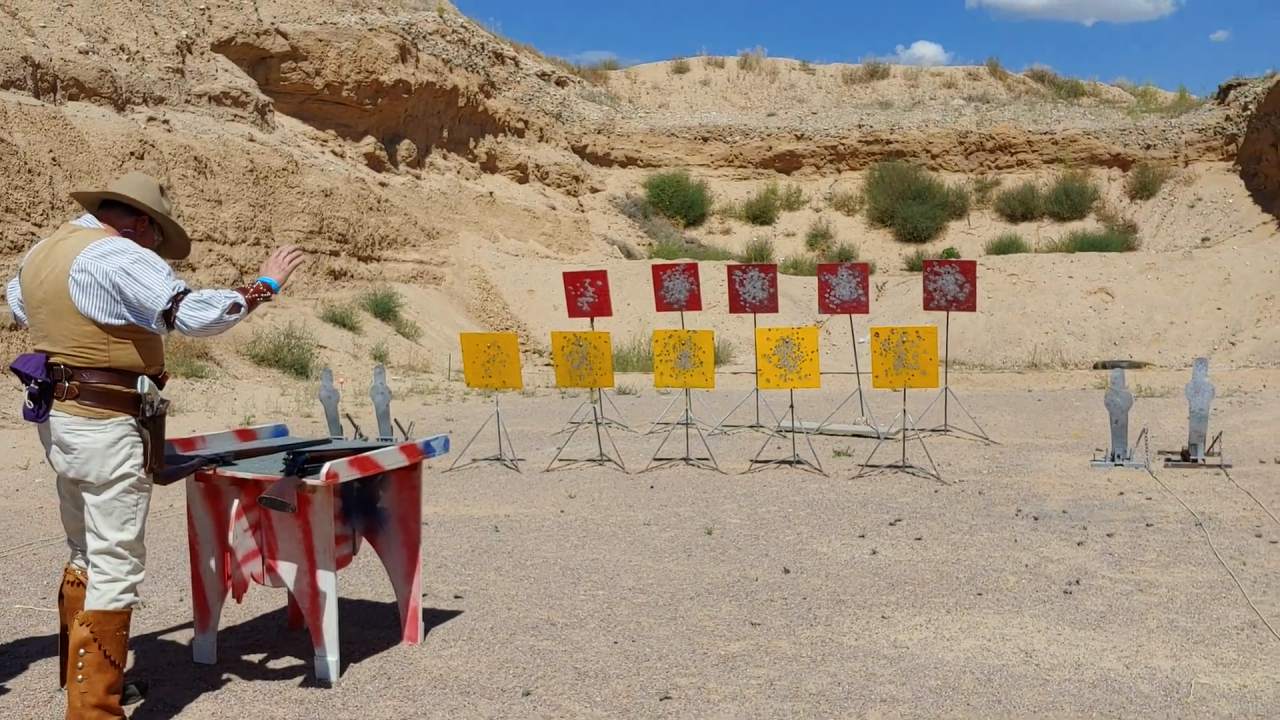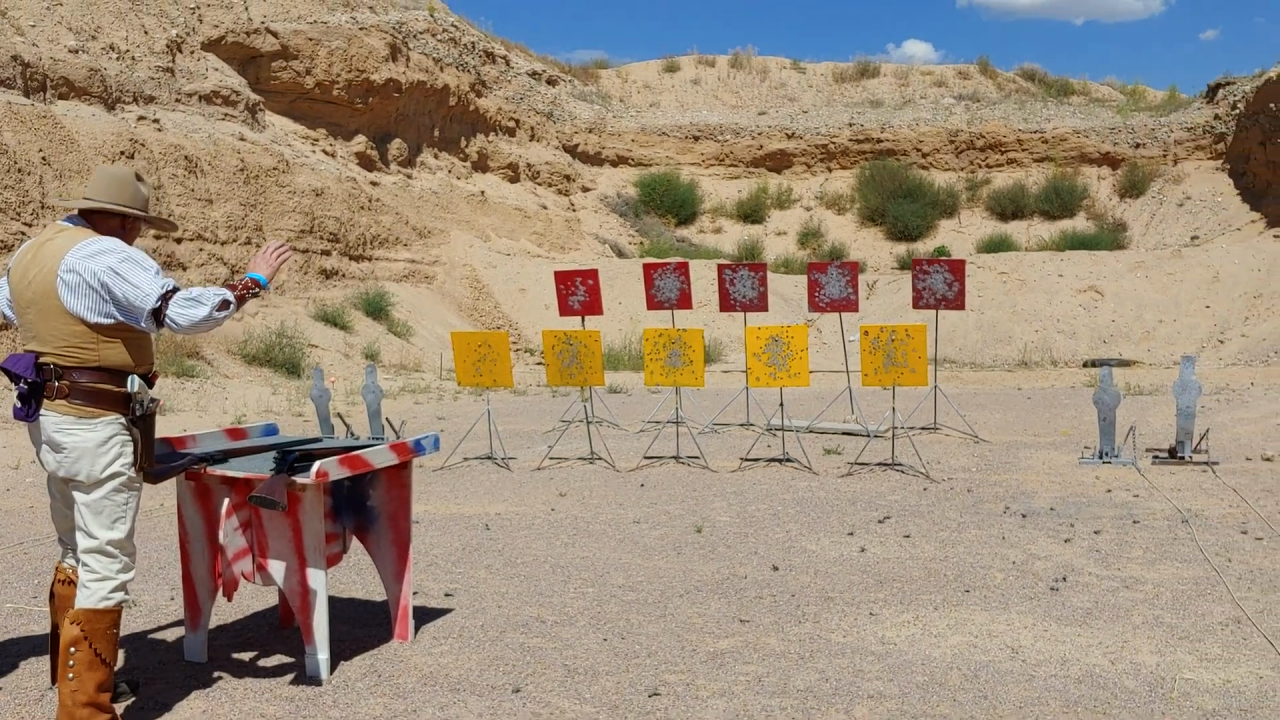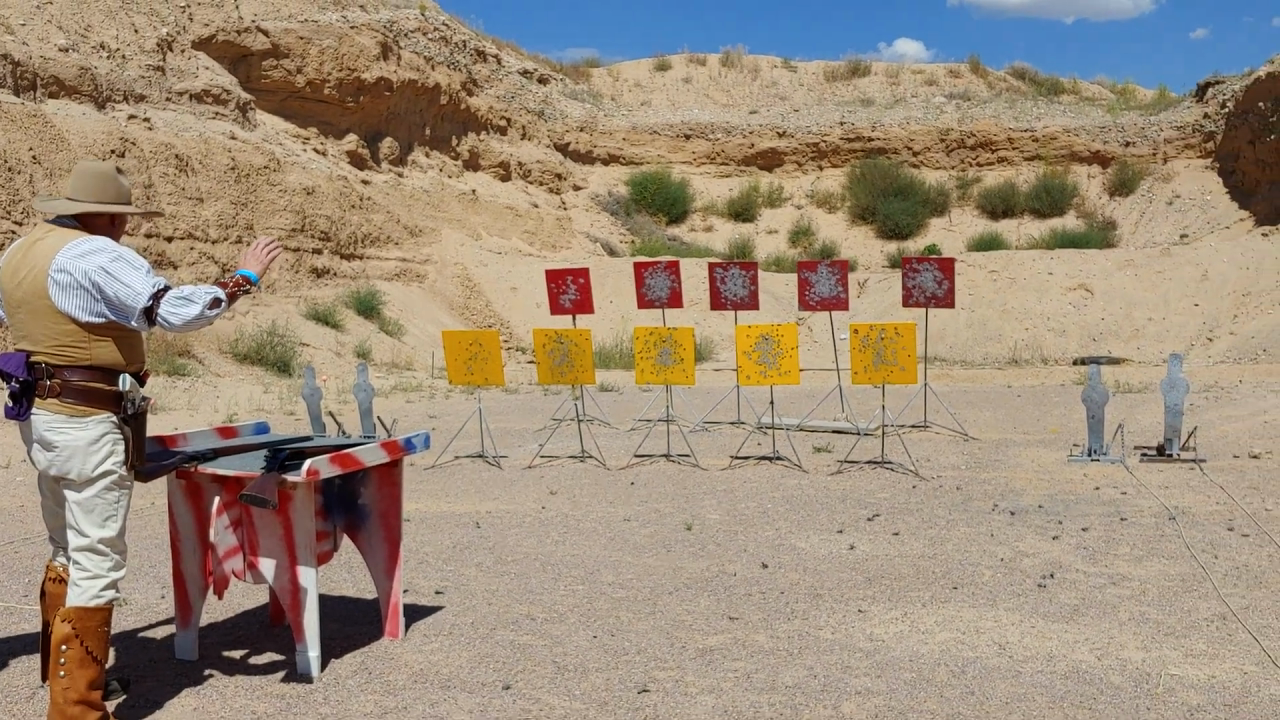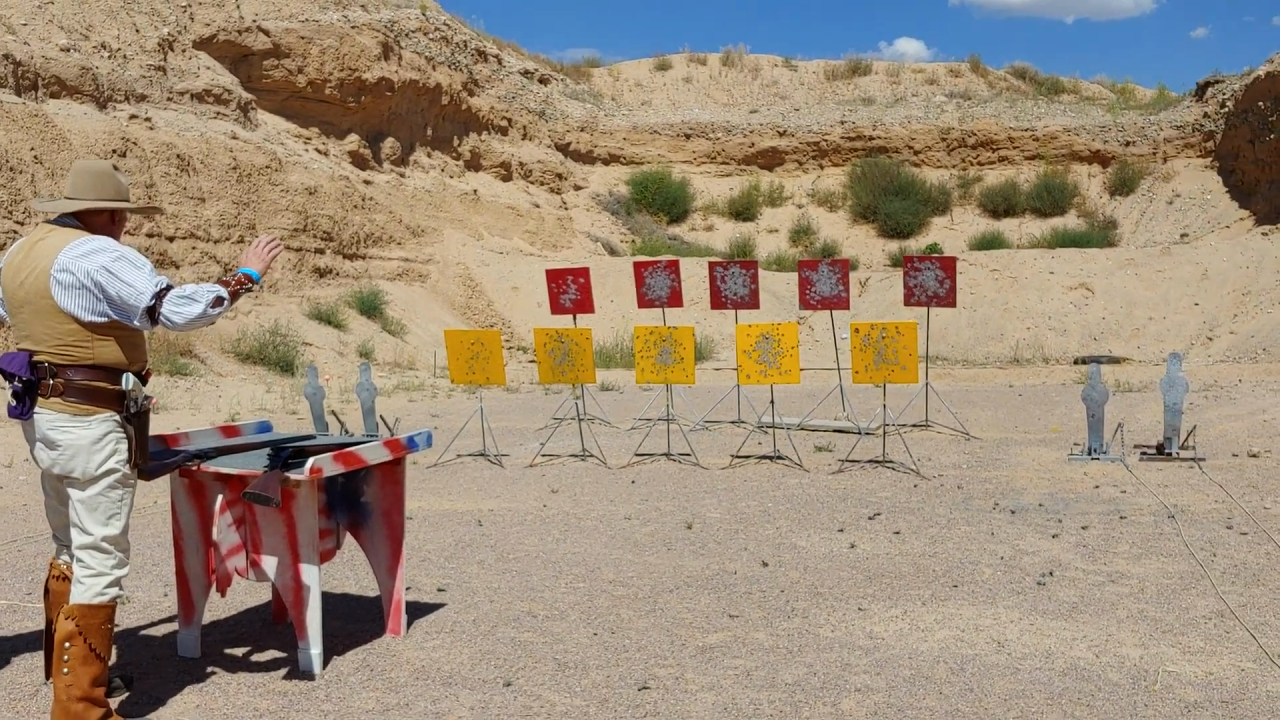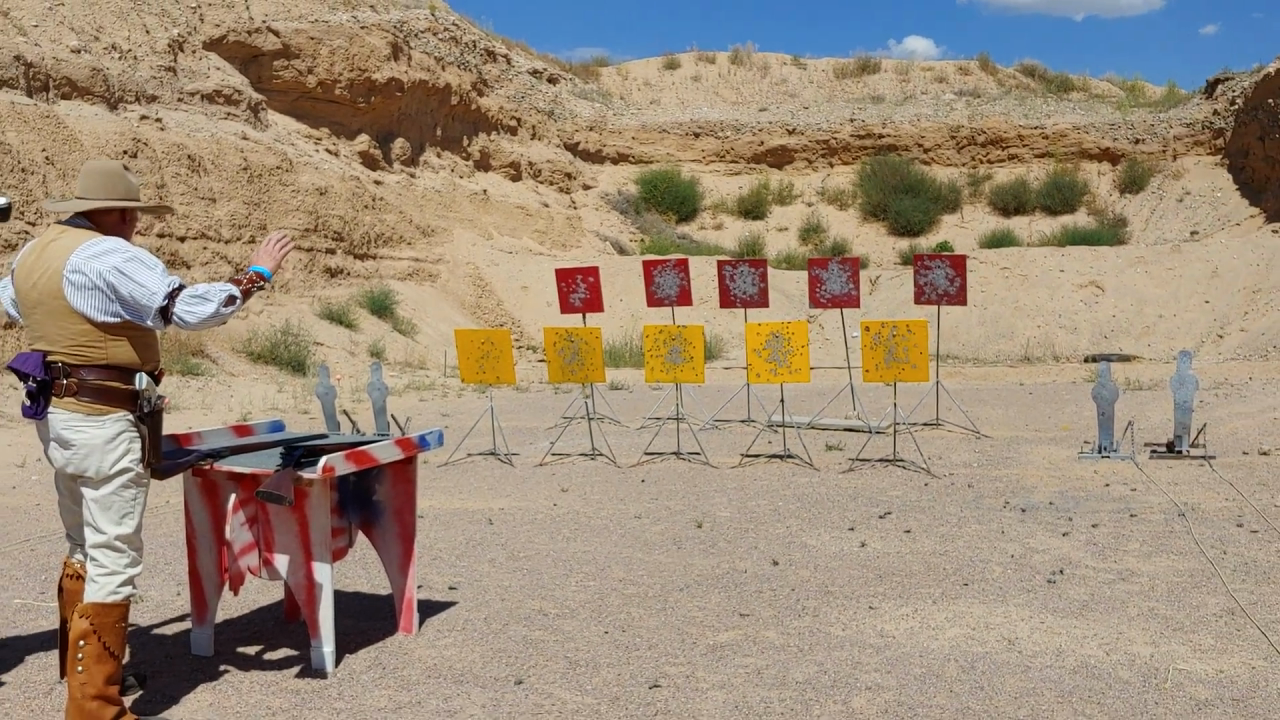
dt=0.2s
person 1, frame 1
right shoulder: (118, 257)
right elbow: (195, 313)
right wrist: (265, 284)
left hip: (61, 416)
right hip: (105, 424)
left knee: (86, 556)
right knee: (115, 568)
person 1, frame 2
right shoulder: (107, 256)
right elbow: (184, 311)
right wrist: (253, 280)
left hip: (50, 415)
right hip: (95, 423)
left knee: (76, 555)
right knee: (105, 566)
person 1, frame 3
right shoulder: (97, 256)
right elbow: (176, 309)
right wrist: (244, 277)
right hip: (87, 422)
left knee: (66, 553)
right knee: (96, 564)
left ankle: (63, 673)
person 1, frame 4
right shoulder: (99, 256)
right elbow: (179, 308)
right wrist: (245, 275)
right hip: (90, 421)
left knee: (69, 551)
right knee: (100, 561)
left ankle: (66, 672)
person 1, frame 5
right shoulder: (110, 256)
right elbow: (190, 308)
right wrist: (256, 274)
left hip: (57, 413)
right hip: (103, 421)
left knee: (83, 550)
right knee: (113, 561)
left ankle: (81, 671)
